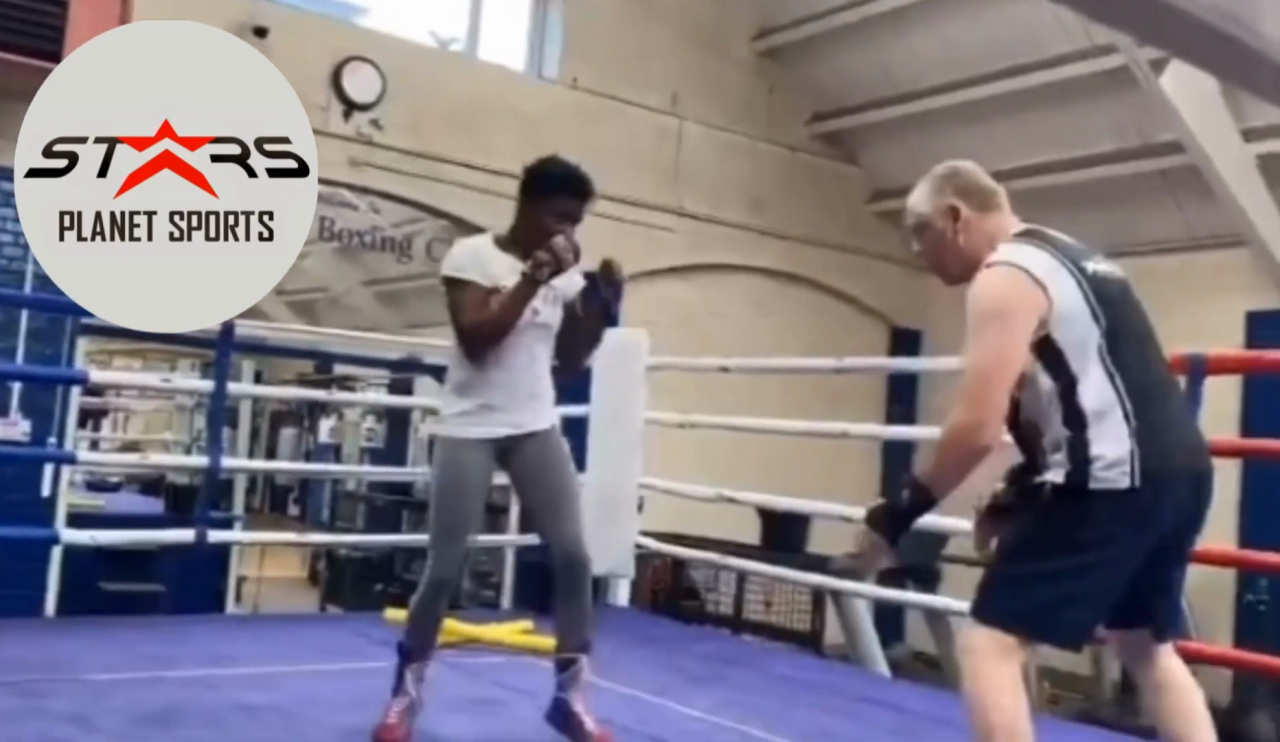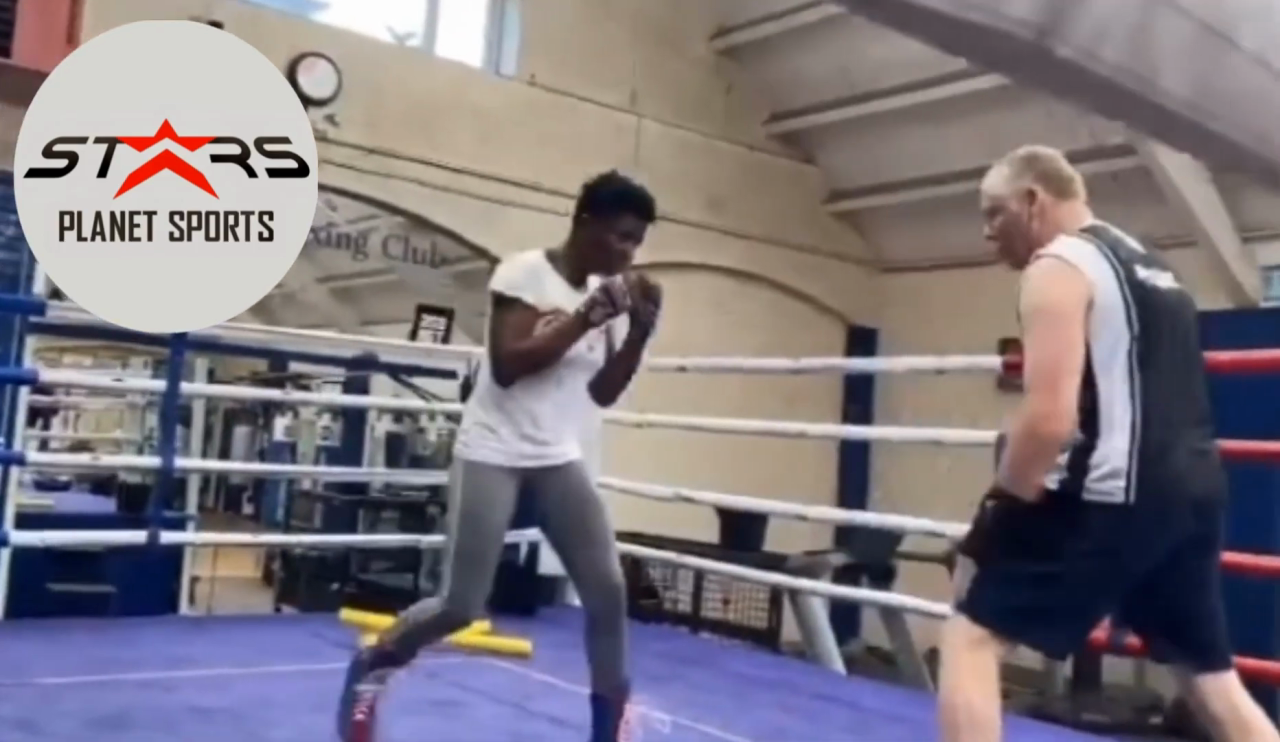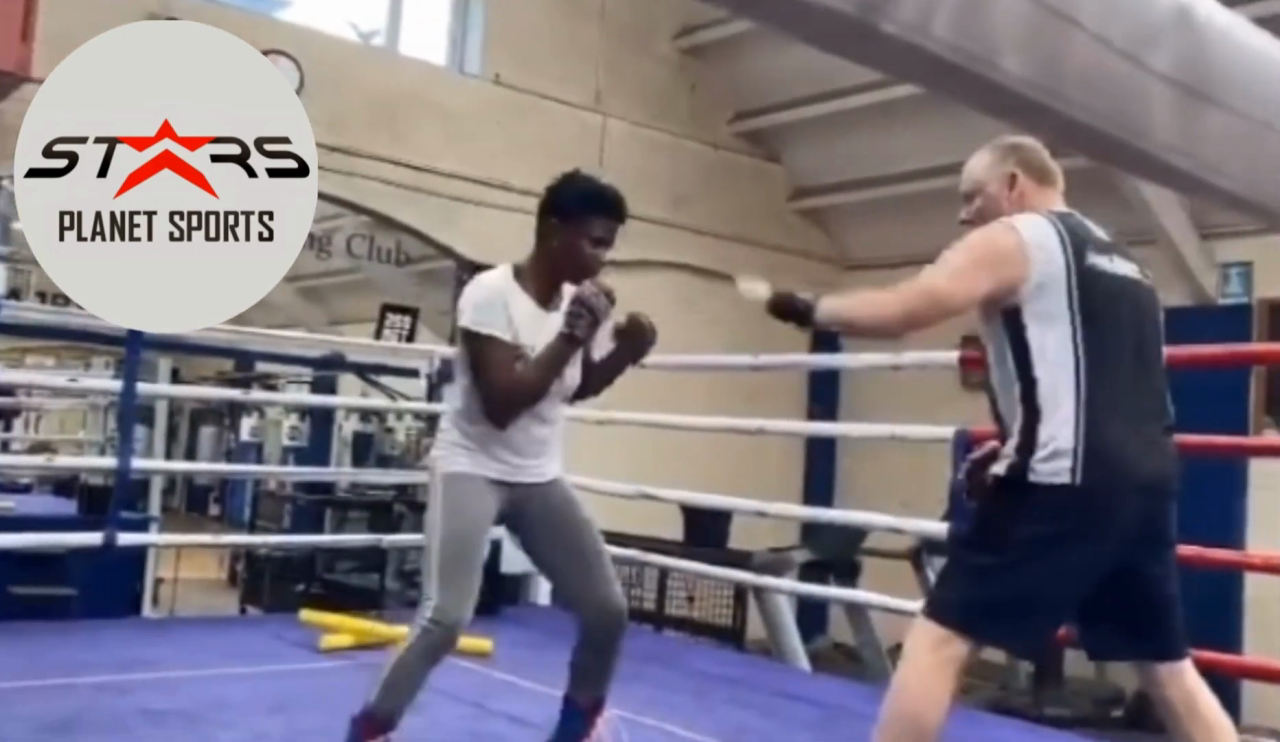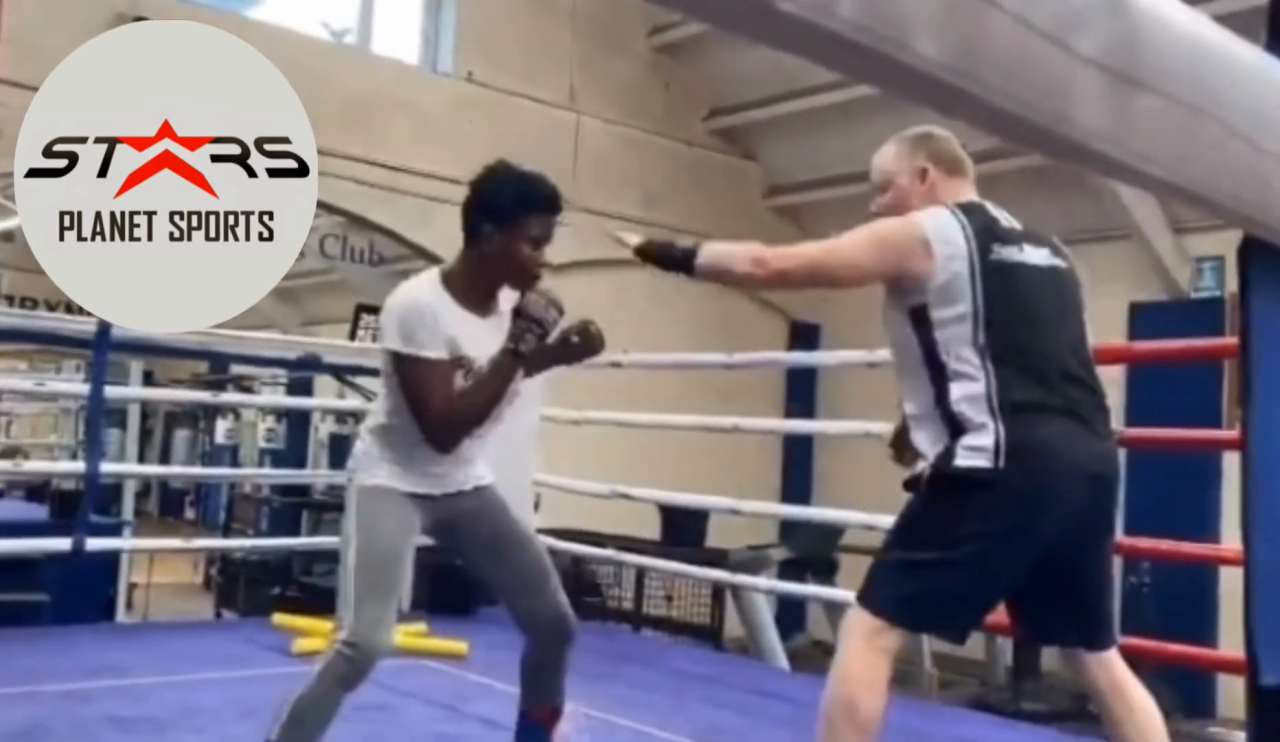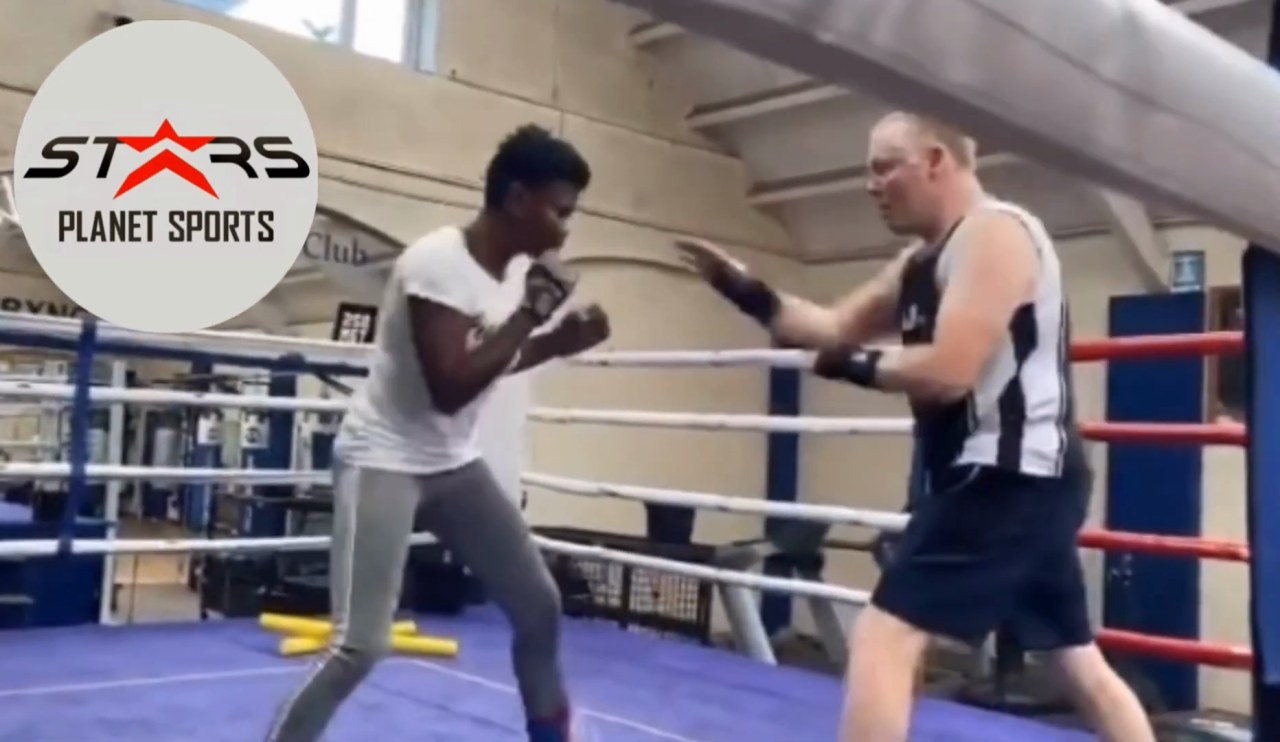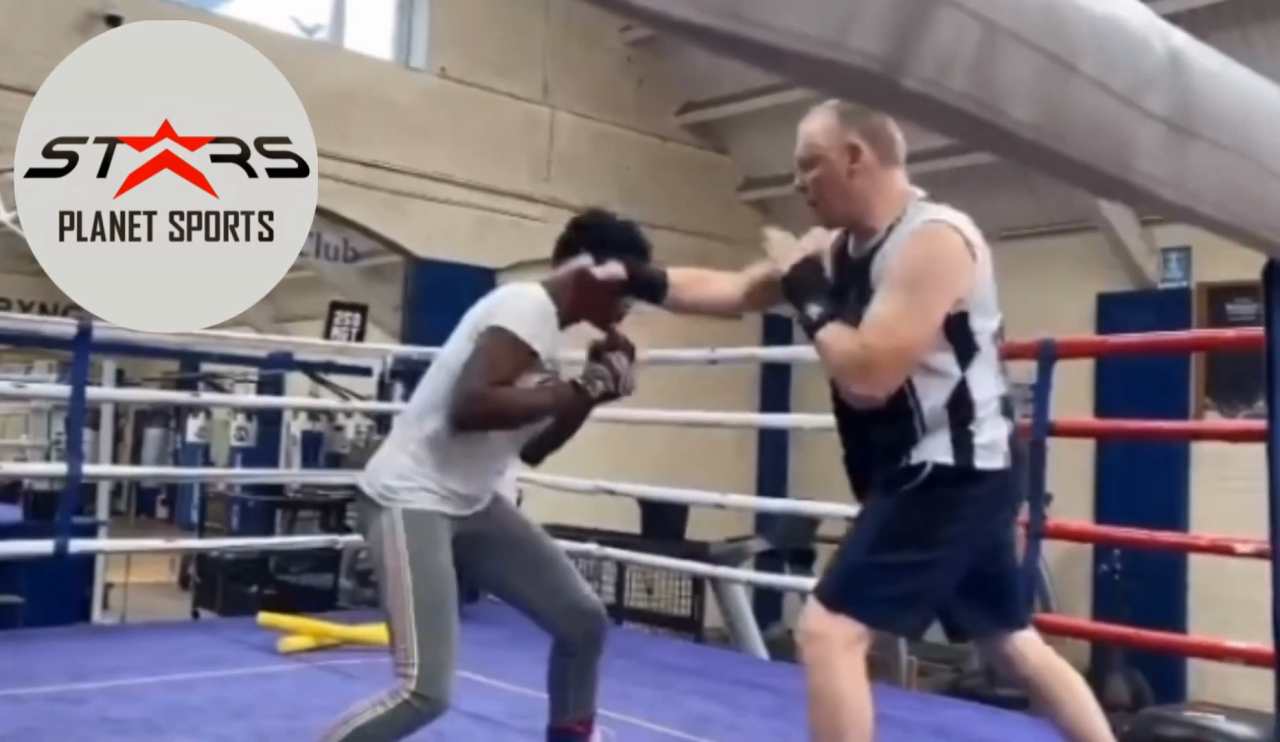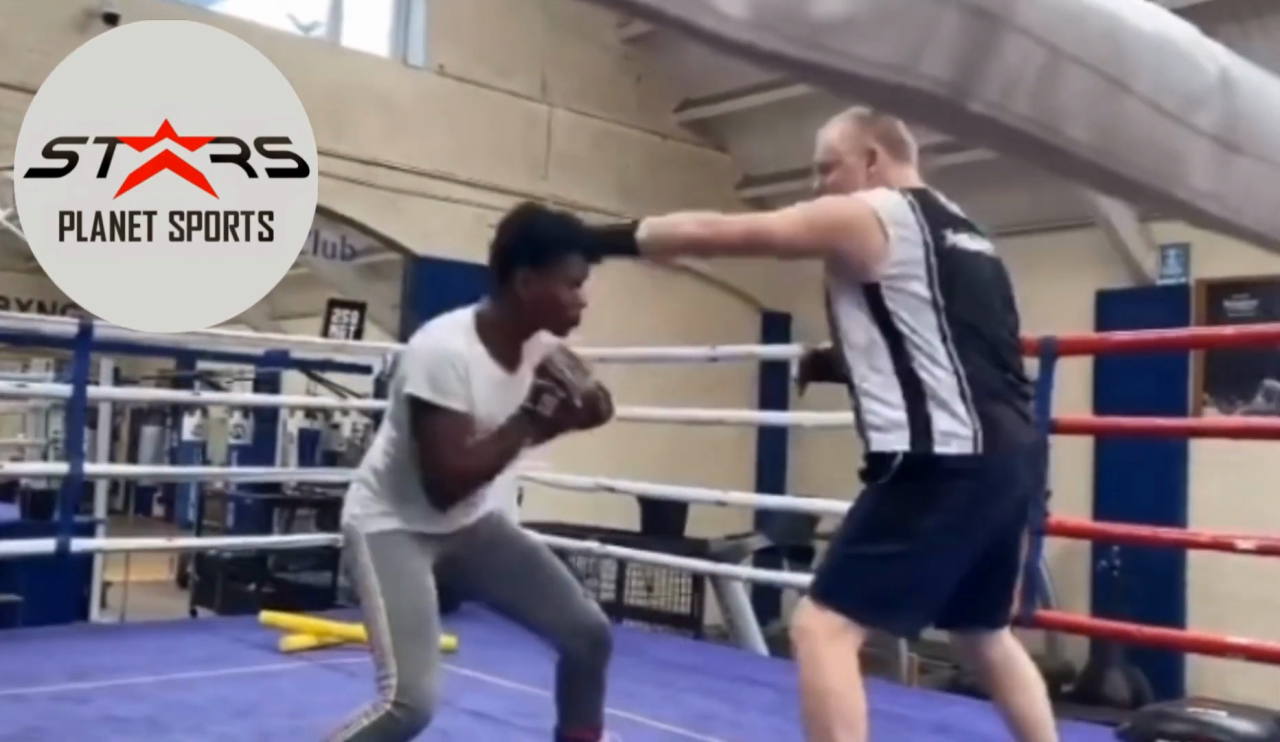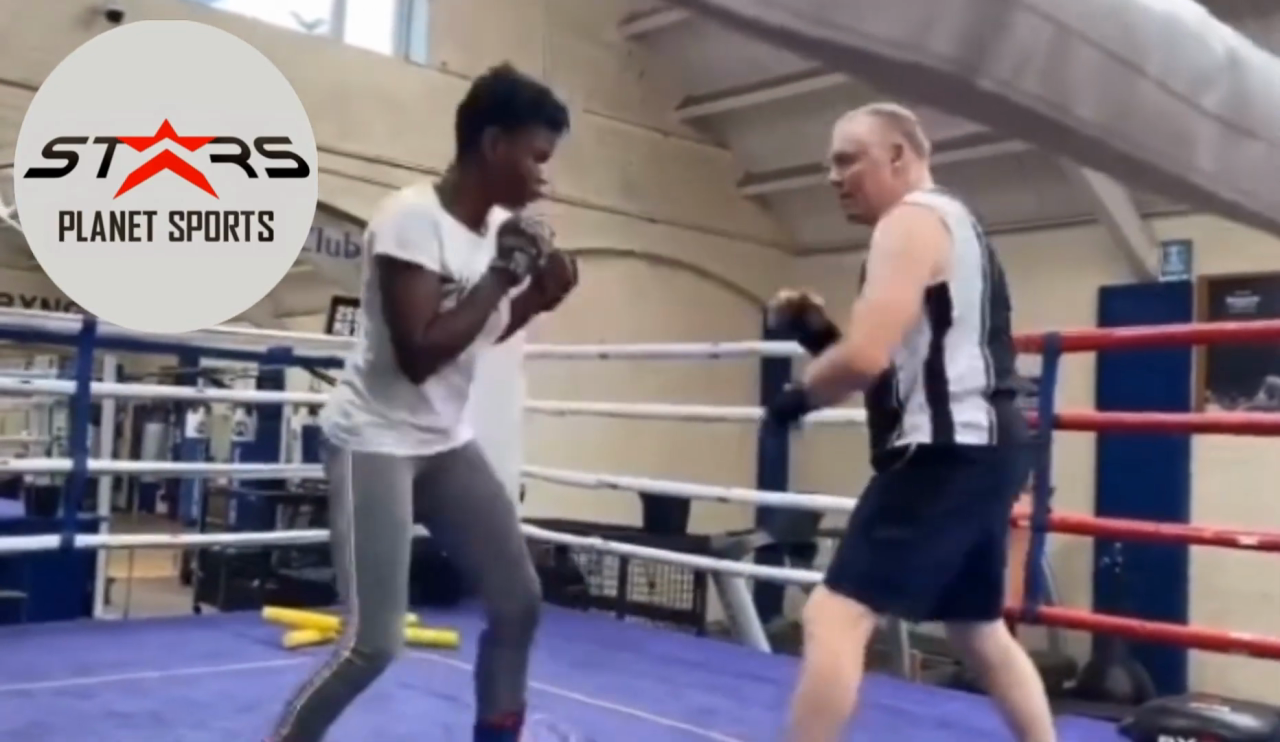
dt=0.3s
person 1, frame 1
left shoulder: (1004, 280)
right shoulder: (1070, 257)
left elbow: (974, 429)
left wrist: (894, 513)
right wrist: (1019, 502)
left hip: (1110, 480)
right hip: (1174, 470)
left knee: (989, 645)
right knee: (1145, 646)
person 1, frame 2
left shoulder: (1057, 268)
right shoulder: (1147, 266)
left elbow: (1047, 421)
left wrist: (987, 530)
left hip: (1108, 499)
right hip: (1193, 496)
left knee: (969, 640)
right knee: (1213, 684)
person 1, frame 3
left shoulder: (1015, 241)
right shoulder: (1121, 262)
left elbow: (895, 311)
left wrist: (800, 307)
left hip: (1060, 486)
right hip: (1145, 484)
left knee: (936, 642)
right knee: (1168, 671)
person 1, frame 4
left shoulder: (921, 235)
right shoulder: (1046, 249)
left elbow: (768, 265)
left wrist: (667, 252)
left hip: (998, 475)
right hip: (1085, 470)
left knee: (870, 633)
right knee: (1096, 656)
person 1, frame 5
left shoulder: (1000, 239)
right shoulder: (922, 259)
left elbow: (946, 375)
right elbow: (830, 331)
left wrist: (859, 363)
right wrist: (747, 291)
left hip: (1007, 480)
right hip: (1034, 481)
left knee: (884, 638)
right knee: (1075, 659)
person 1, frame 6
left shoulder: (932, 239)
right shoulder: (839, 248)
left elbow: (865, 378)
right elbow: (733, 292)
left wrist: (809, 297)
right wrist: (638, 282)
left hip: (950, 478)
right hip: (937, 478)
left knee: (829, 633)
right knee: (1013, 644)
person 1, frame 7
left shoulder: (862, 216)
right shoulder: (962, 235)
left elbow: (718, 234)
left wrist: (619, 236)
right wrist: (847, 366)
left hip: (943, 464)
right hip: (1008, 459)
left knee: (822, 628)
right knee: (982, 633)
person 1, frame 8
left shoulder: (913, 224)
right shoulder: (943, 230)
left elbow: (862, 355)
right elbow: (896, 358)
left wrist: (797, 397)
right wrist: (815, 331)
left hip: (943, 456)
right hip: (978, 453)
left knee: (835, 614)
right knee: (977, 629)
person 2, frame 1
left shoulder: (562, 274)
right shoulder: (471, 255)
left elbow: (568, 355)
right elbow: (477, 340)
left wrist: (599, 305)
right wrist: (536, 276)
left hip: (536, 427)
right hip: (467, 428)
left knee: (572, 554)
right knee: (445, 569)
left ankle: (569, 693)
right ankle: (407, 686)
person 2, frame 2
left shoulder: (606, 293)
right shoulder: (523, 272)
left elbow: (603, 393)
right elbow: (508, 364)
left wrist: (639, 331)
right wrist: (591, 313)
left hip: (559, 458)
right hip: (492, 454)
left knee: (607, 589)
right knee: (462, 605)
right ankle: (371, 668)
person 2, frame 3
left shoulder: (576, 301)
right shoulder: (489, 295)
right elbow: (500, 406)
left wrist: (622, 358)
right wrist: (573, 336)
left hip: (540, 479)
right hip: (471, 470)
left knee: (608, 612)
right knee: (447, 618)
person 2, frame 4
left shoulder: (513, 301)
right shoulder: (416, 305)
right elbow: (443, 429)
left wrist: (558, 352)
right wrist: (518, 347)
left hip: (466, 487)
right hip: (390, 483)
left knee: (554, 621)
right knee: (364, 642)
person 2, frame 5
left shoulder: (509, 271)
right shoulder: (437, 260)
right elbow: (452, 386)
left wrist: (560, 337)
right wrist: (531, 309)
left hip: (451, 463)
right hip: (380, 459)
left knee: (538, 607)
right knee: (359, 645)
person 2, frame 6
left shoulder: (540, 319)
right shoulder: (527, 307)
left elbow: (533, 449)
right elbow: (469, 407)
left wrist: (597, 379)
right wrist: (580, 389)
left hip: (470, 502)
right hip: (410, 499)
left knee: (583, 619)
right knee: (425, 688)
person 2, frame 7
left shoulder: (539, 347)
right shoulder: (443, 352)
right elbow: (447, 485)
left wrist: (569, 415)
right wrist: (536, 408)
left hip: (469, 523)
right hip: (392, 526)
left knee: (588, 634)
person 2, frame 8
left shoulder: (500, 224)
right shoulder: (409, 219)
right elbow: (419, 355)
left wrist: (537, 296)
right wrist: (503, 273)
left hip: (448, 442)
right hip: (374, 443)
left knee: (518, 605)
right knee: (373, 642)
